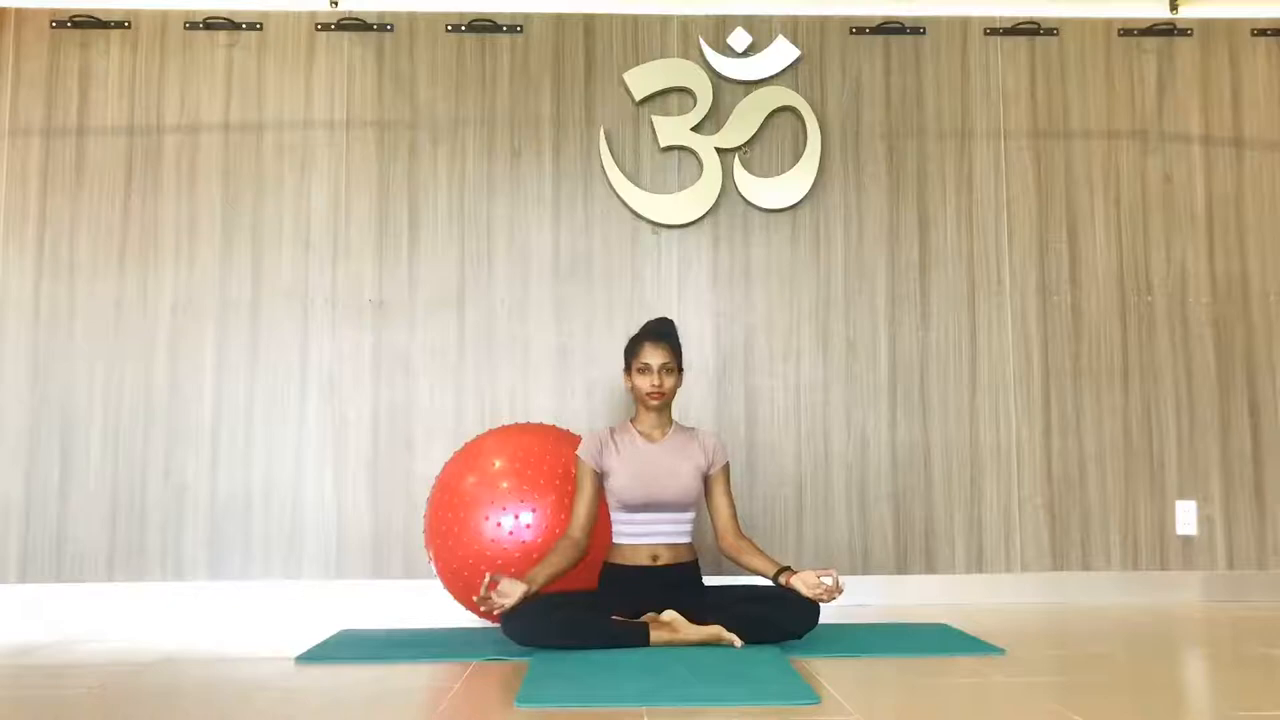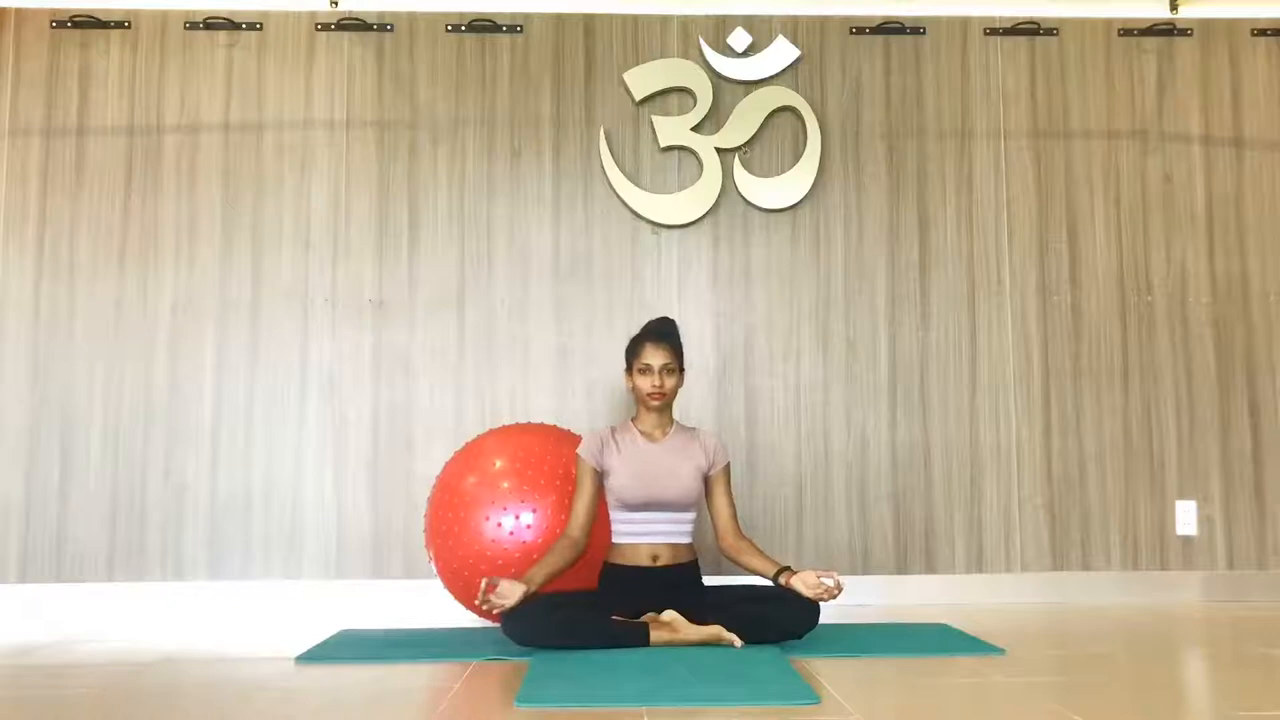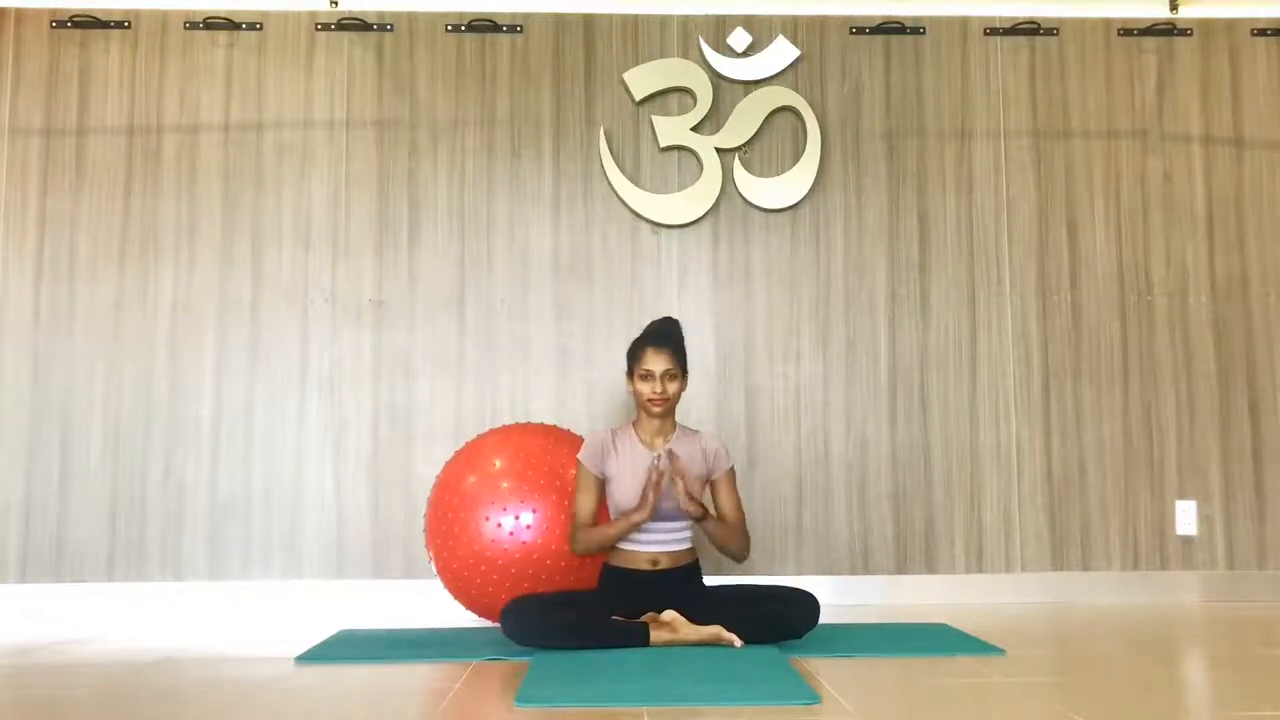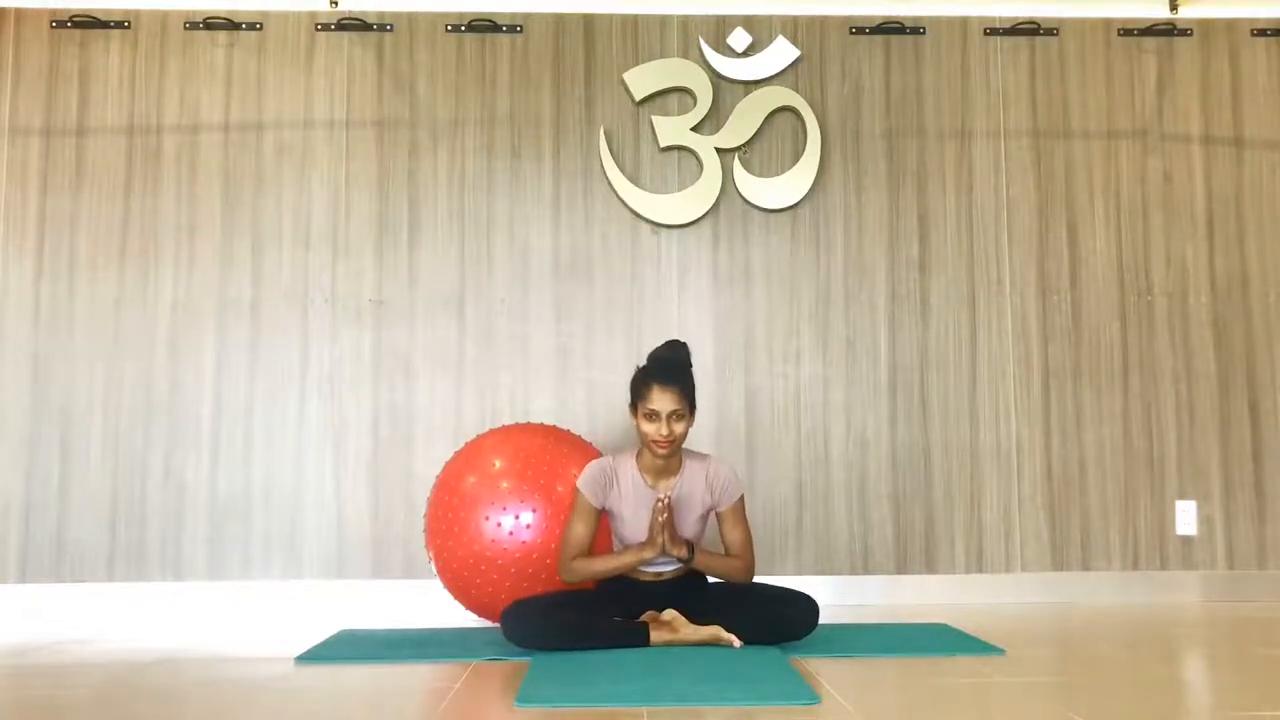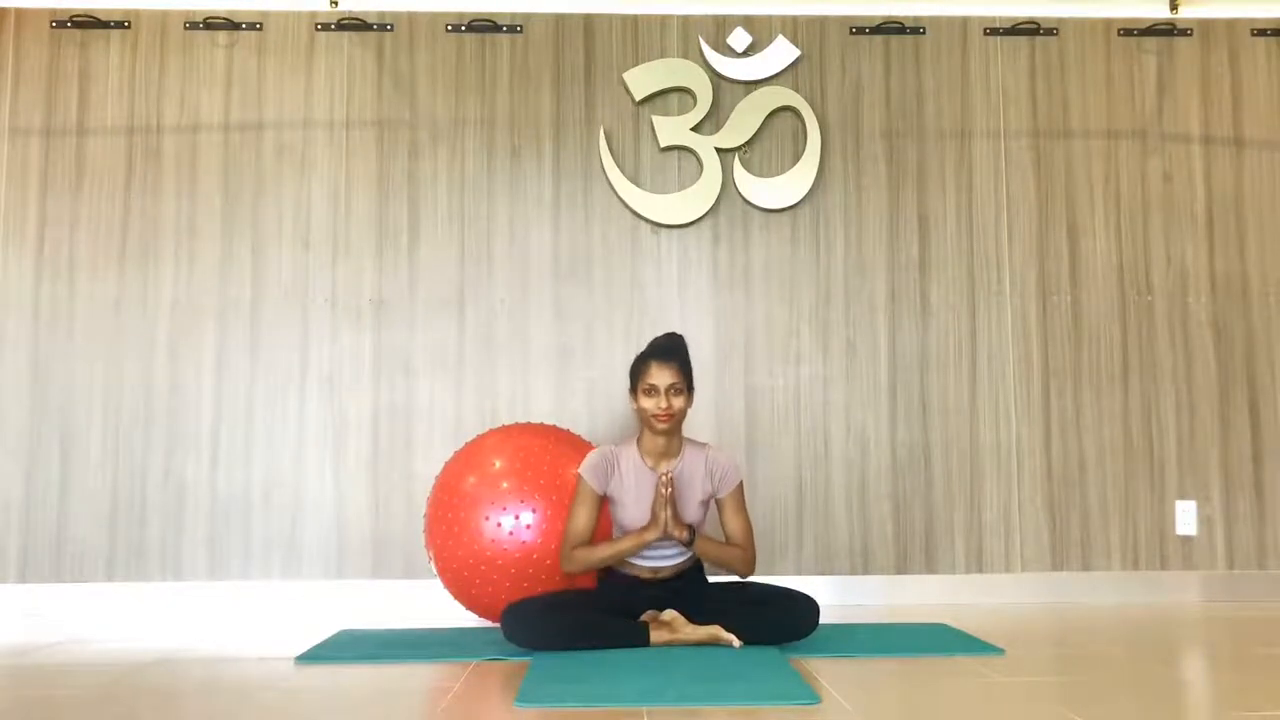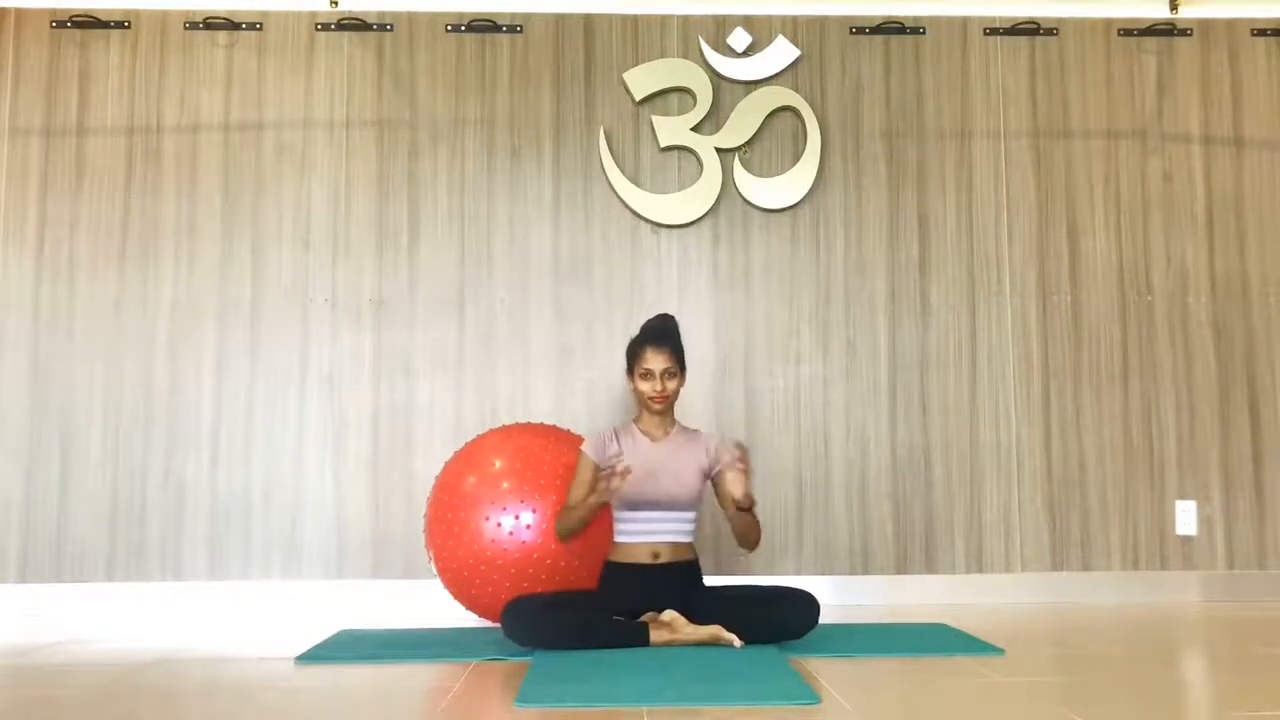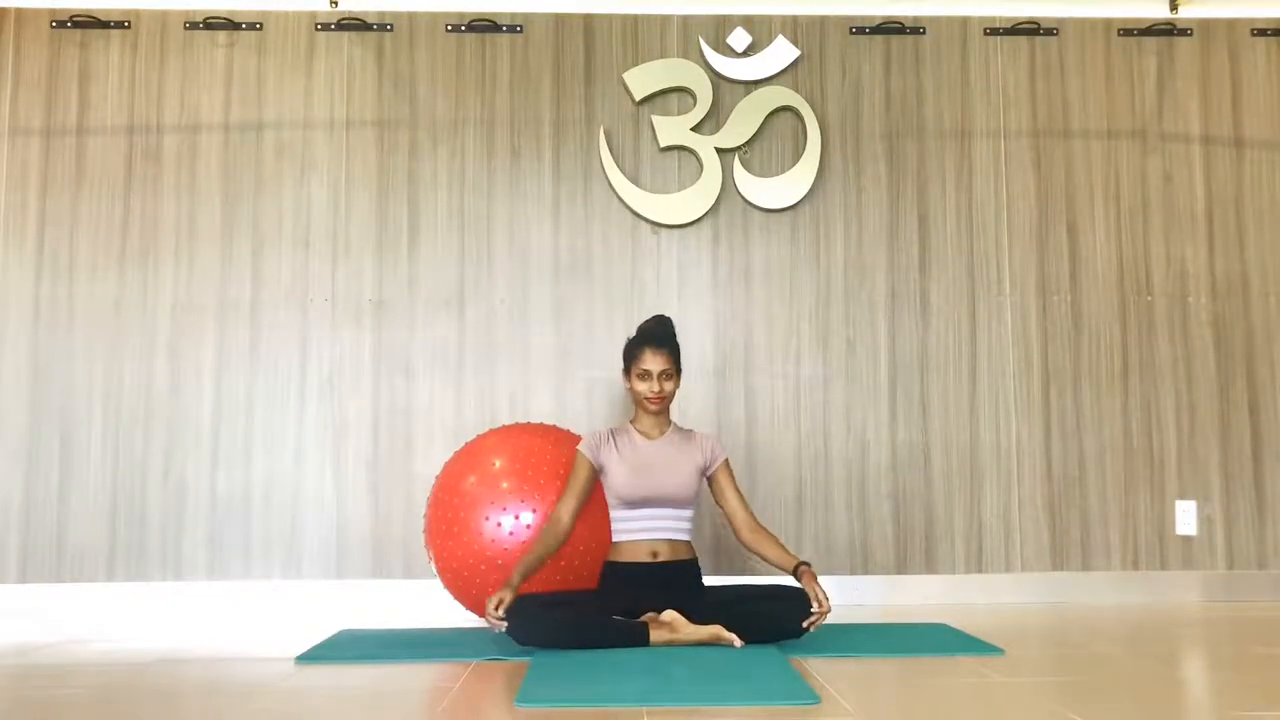
dt=0.7s
person 1, frame 1
left shoulder: (705, 446)
right shoulder: (599, 444)
left elbow: (730, 536)
right elbow: (576, 537)
left wrist: (788, 576)
right wrist: (527, 584)
left hip: (687, 588)
right hip: (618, 588)
left knee: (799, 608)
right knee: (521, 618)
right ankle: (679, 632)
person 1, frame 2
left shoulder: (706, 446)
right shoulder: (600, 444)
left elbow: (730, 538)
right elbow: (574, 536)
left wrist: (787, 576)
right wrist: (526, 584)
left hip: (686, 588)
right hip: (618, 588)
left knee: (801, 609)
right knee: (521, 619)
right ankle: (677, 633)
person 1, frame 3
left shoulder: (708, 448)
right shoulder: (601, 445)
left elbow: (739, 549)
right elbow: (579, 542)
left wrist: (695, 508)
right wrist: (639, 512)
left hip: (687, 588)
right hip: (619, 588)
left knee: (802, 608)
right knee: (517, 617)
right ankle: (675, 632)
person 1, frame 4
left shoulder: (717, 476)
right shoulder: (602, 474)
left elbow: (744, 569)
right elbow: (569, 568)
left wrist: (682, 549)
right wrist: (645, 550)
left hip: (689, 593)
right hip: (621, 594)
left knee: (801, 611)
right knee: (518, 621)
left ankle: (640, 628)
right ankle: (666, 633)
person 1, frame 5
left shoulder: (716, 464)
right shoulder: (604, 462)
left elbow: (744, 561)
right elbow: (571, 559)
left wrist: (683, 531)
right wrist: (649, 531)
left hip: (689, 591)
right hip: (620, 593)
left knee: (801, 612)
right knee: (519, 620)
left ankle: (645, 627)
right ankle: (669, 633)
person 1, frame 6
left shoulder: (707, 447)
right shoulder: (603, 445)
left elbow: (748, 541)
right elbow: (565, 528)
left wrist: (742, 500)
right wrist: (599, 496)
left hip: (686, 587)
right hip: (620, 586)
left knee: (801, 608)
right knee: (518, 616)
left ankle: (638, 628)
right ankle: (667, 633)
person 1, frame 7
left shoulder: (703, 447)
right shoulder: (600, 445)
left elbow: (747, 526)
right elbow: (561, 521)
left wrist: (801, 569)
right wrist: (514, 581)
left hip: (686, 586)
right hip: (619, 587)
left knee: (797, 606)
right knee: (521, 616)
left ankle: (645, 628)
right ankle: (670, 633)
